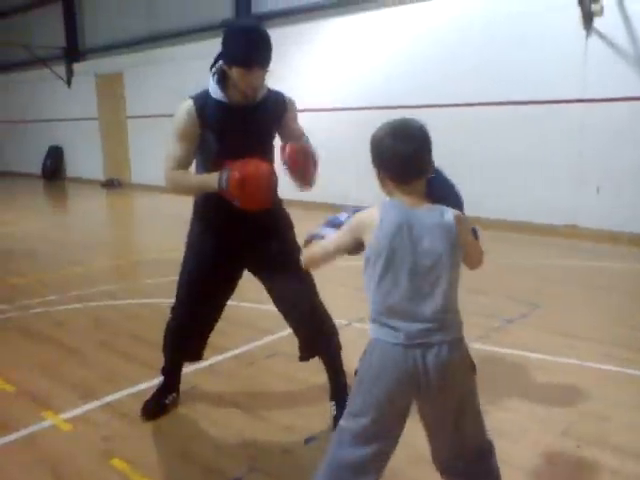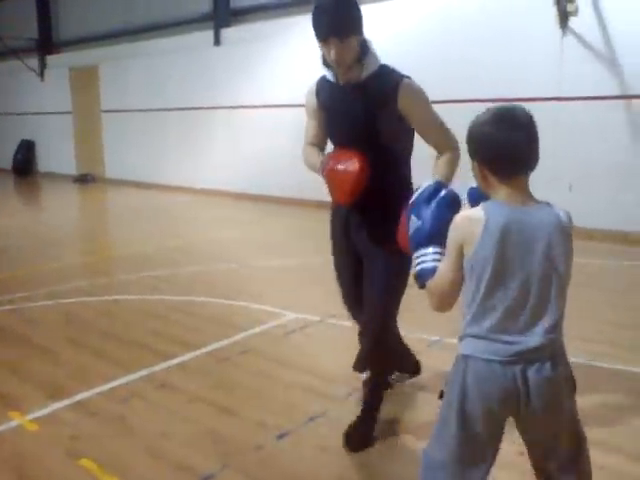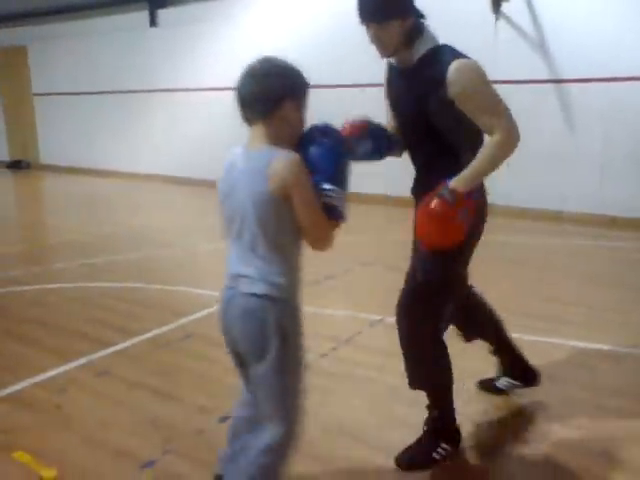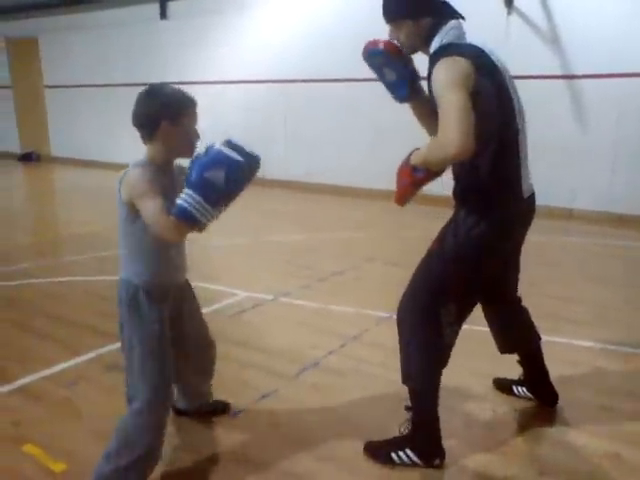
dt=0.7s
person 1, frame 1
left shoulder: (280, 106)
right shoulder: (195, 111)
right elbow: (173, 178)
right wrist: (219, 181)
left hip: (268, 225)
right hip: (214, 230)
left knee: (307, 307)
right knee: (187, 314)
left ankle: (341, 395)
right ankle: (169, 385)
person 1, frame 2
left shoulder: (398, 90)
right shoulder: (320, 91)
left elbow: (446, 144)
right elbow: (312, 147)
right wrist: (328, 166)
left hip: (391, 218)
right hip: (348, 215)
left knee: (378, 312)
right knee: (359, 301)
left ankle: (370, 411)
right ankle: (399, 360)
person 1, frame 3
left shoulder: (455, 70)
right shoulder: (394, 73)
left elbow: (506, 133)
left wrist: (460, 184)
right wrist: (381, 142)
left hip: (455, 204)
right hip: (429, 200)
left knee: (417, 311)
right knee: (452, 293)
left ankle: (443, 428)
right ankle: (517, 369)
person 1, frame 4
left shoulder: (451, 64)
right shoulder: (472, 58)
left elbow: (457, 145)
right elbow: (444, 132)
left wrist: (414, 160)
right wrist: (408, 89)
left hip: (486, 211)
right hip: (509, 204)
left knee: (420, 311)
right knee: (499, 296)
left ankle: (423, 441)
right ankle: (538, 384)
person 2, frame 1
left shoulder: (371, 220)
right shoulder: (452, 221)
left elbow: (309, 259)
right elbow: (475, 260)
left wrist: (343, 237)
left hip: (389, 355)
right hip: (445, 354)
left knee: (353, 450)
person 2, frame 2
left shoulder: (467, 223)
right shoulder: (561, 222)
left elbow: (440, 300)
left wrist: (427, 242)
left hip: (482, 368)
right hip: (546, 371)
person 2, frame 3
left shoulder: (232, 162)
right shoulder: (288, 165)
right elbow: (321, 239)
right wrist: (327, 181)
left hip: (234, 302)
right hip: (270, 309)
left knee: (260, 401)
right knee: (274, 425)
person 2, frame 4
left shoulder: (174, 172)
right shoulder: (140, 177)
left elbow: (196, 218)
right elbow: (171, 230)
right wrist: (207, 184)
left hip: (173, 286)
right hip: (144, 293)
left knee: (198, 348)
right knee: (151, 392)
left ankle: (193, 400)
